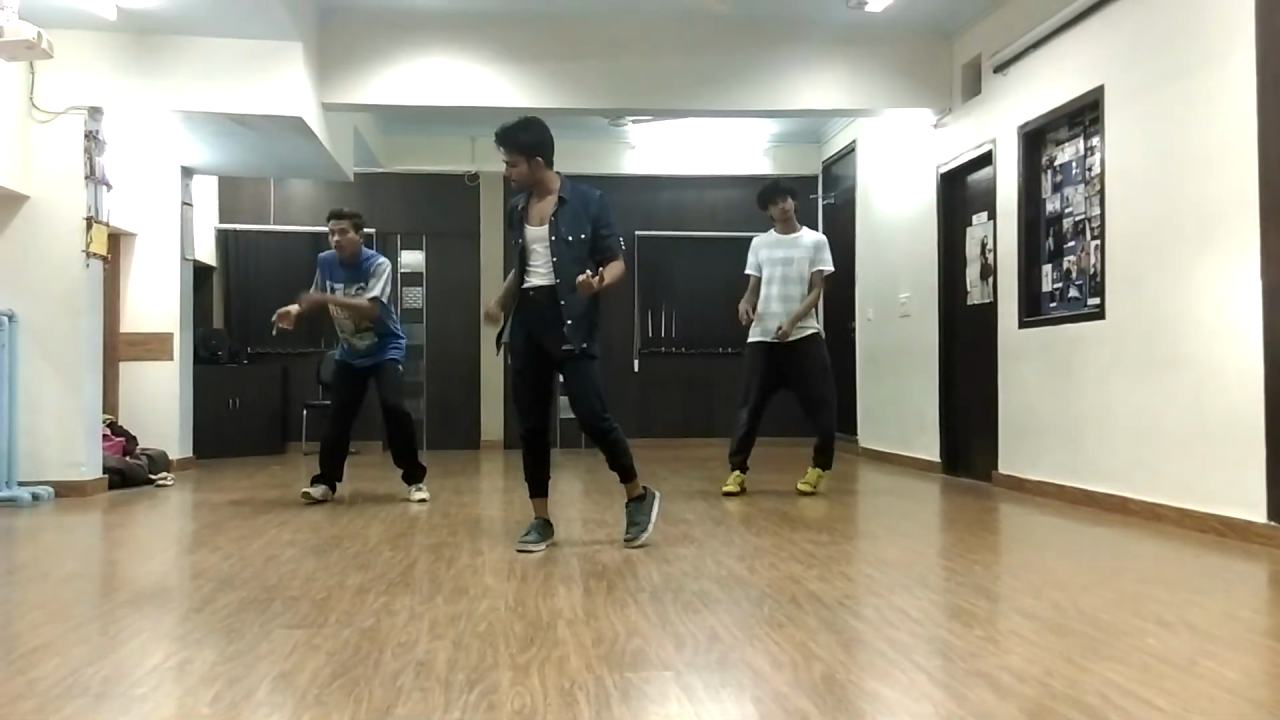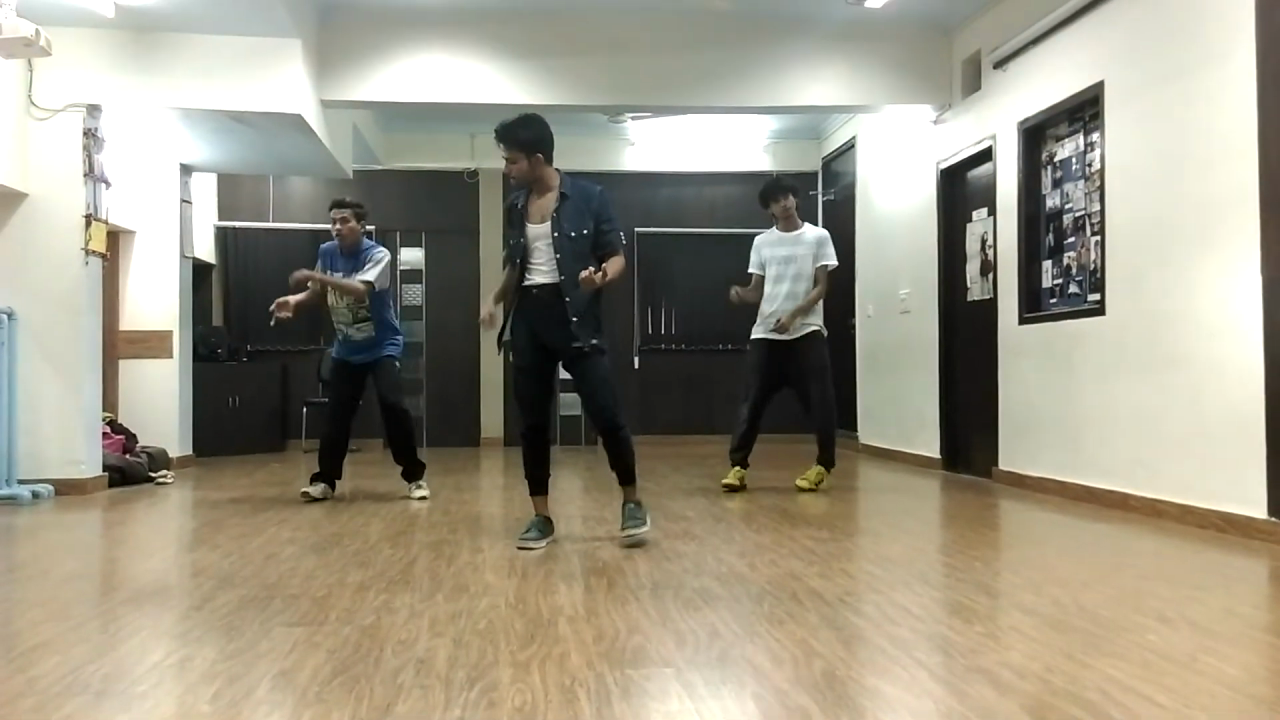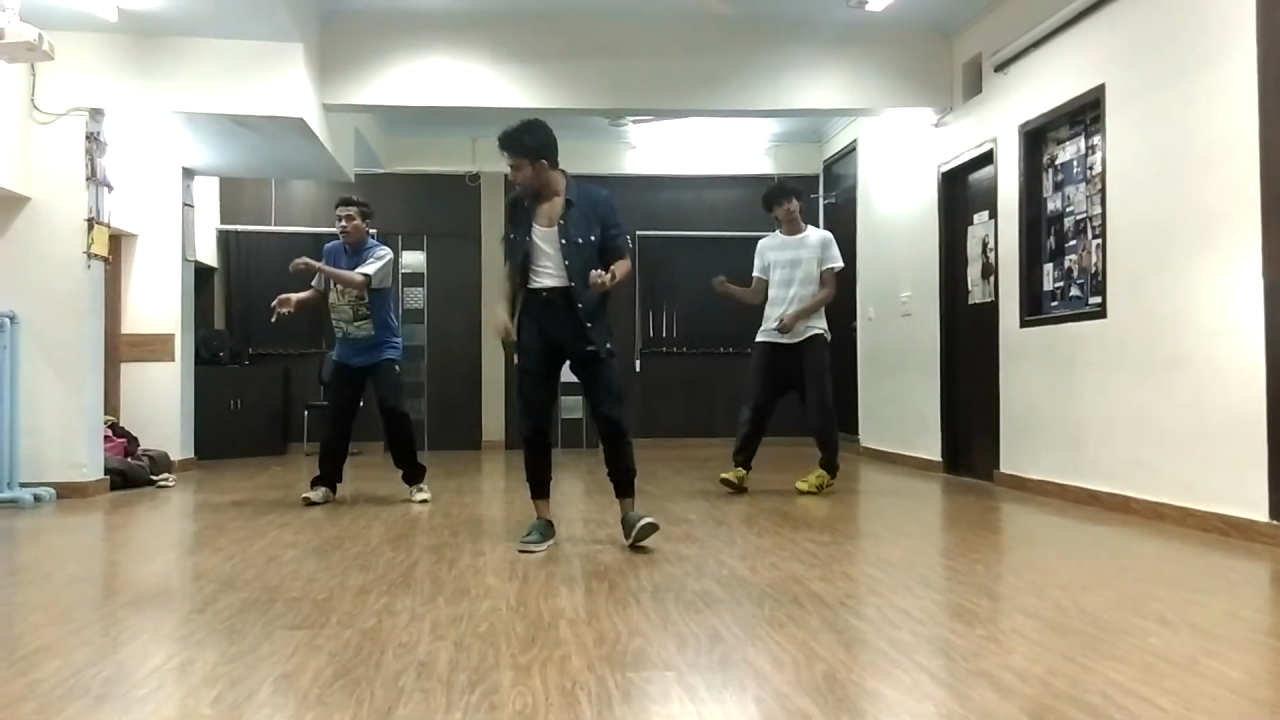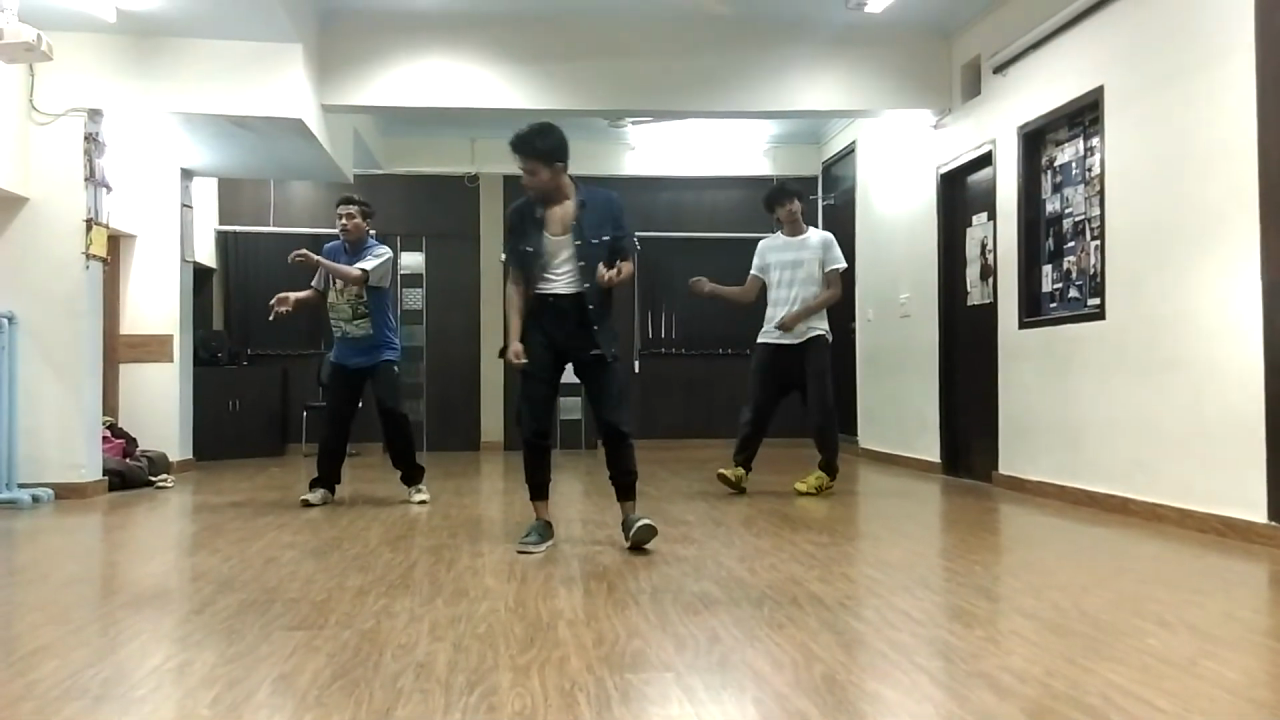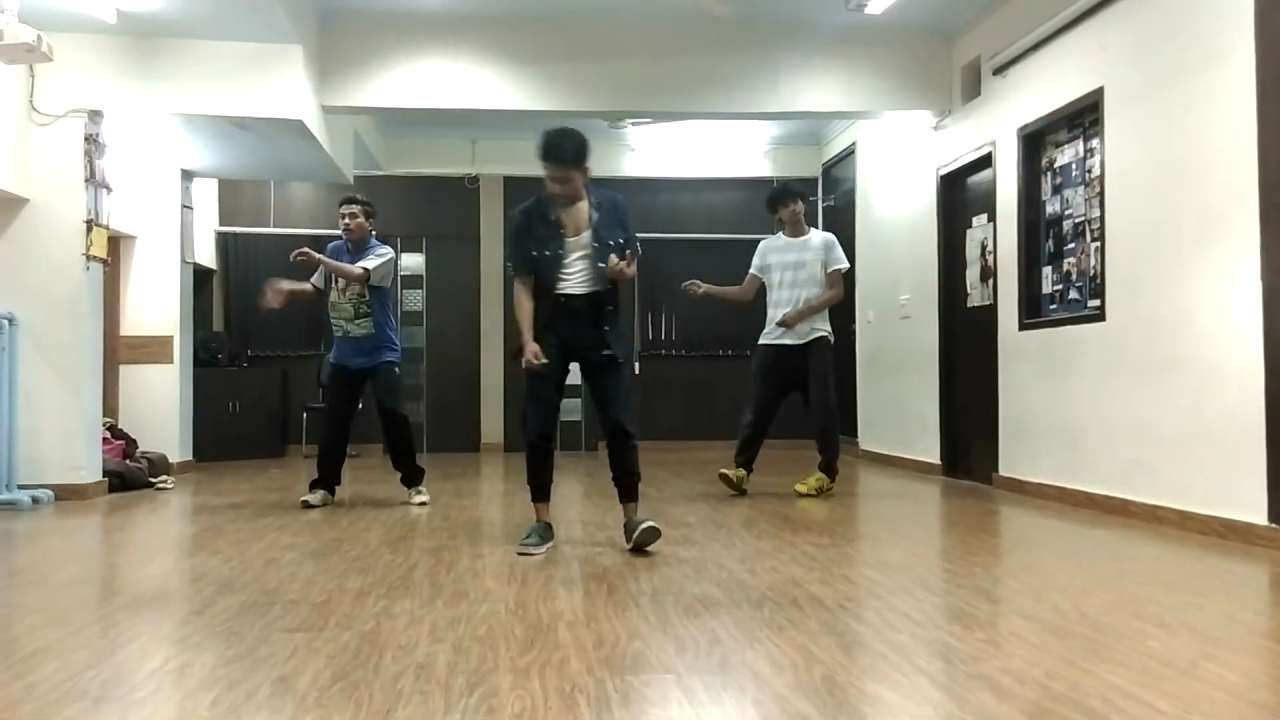
dt=0.1s
person 1, frame 1
left shoulder: (588, 201)
right shoulder: (517, 208)
left elbow: (616, 261)
left wrist: (598, 282)
right wrist: (499, 302)
left hip: (571, 319)
right hip: (527, 319)
left knee: (592, 414)
right knee: (532, 424)
left ankle: (639, 496)
right ankle: (541, 520)
person 1, frame 2
left shoulder: (589, 198)
right shoulder: (514, 205)
left elbow: (617, 256)
left wrist: (600, 277)
right wrist: (495, 299)
left hip: (575, 315)
right hip: (529, 316)
left knee: (604, 411)
right knee: (533, 421)
left ankle: (632, 500)
right ankle: (541, 517)
person 1, frame 3
left shoulder: (595, 201)
right shoulder: (517, 207)
left elbow: (624, 259)
left wrist: (609, 278)
right wrist: (506, 309)
left hip: (584, 317)
right hip: (536, 319)
left knee: (610, 418)
right knee: (535, 424)
left ankle: (629, 513)
right ankle: (543, 520)
person 1, frame 4
left shoulder: (605, 205)
right shoulder: (519, 214)
left elbow: (629, 261)
right elbow: (516, 279)
left wrist: (615, 276)
right wrist: (513, 336)
left hip: (590, 321)
right hip: (541, 324)
left knee: (613, 422)
right knee: (534, 426)
left ankle: (629, 516)
right ankle: (541, 521)
person 1, frame 5
left shoulder: (613, 207)
right shoulder: (527, 217)
left elbow: (631, 263)
right elbow: (523, 284)
left wrist: (623, 271)
right wrist: (528, 339)
left hip: (599, 323)
right hip: (552, 324)
left knee: (617, 423)
right knee: (539, 428)
left ankle: (632, 519)
right ankle: (542, 522)
person 2, frame 1
left shoulder: (816, 240)
right shoulder: (759, 244)
left elbow: (816, 291)
right elbow: (753, 289)
left wrist: (792, 321)
right wrist: (745, 304)
left hip: (805, 335)
right hip: (762, 338)
left knee: (822, 404)
right knee: (751, 406)
left ankle: (818, 467)
right ankle: (737, 470)
person 2, frame 2
left shoulder: (818, 237)
right shoulder: (761, 242)
left elbow: (821, 287)
right elbow: (757, 291)
left wrist: (792, 315)
right wrist: (740, 292)
left hip: (806, 332)
right hip: (765, 334)
left knee: (820, 400)
right knee: (752, 402)
left ankle: (824, 464)
right ankle: (738, 467)
person 2, frame 3
left shoulder: (822, 239)
right shoulder: (765, 246)
left elbow: (829, 290)
right elbow: (756, 294)
left wrist: (797, 316)
right wrist: (730, 289)
left hip: (810, 335)
right hip: (769, 338)
left knee: (820, 404)
right knee: (755, 405)
left ankle: (827, 469)
right ankle: (740, 468)
person 2, frame 4
left shoulder: (824, 240)
right shoulder: (766, 247)
left elbow: (835, 290)
right elbow: (748, 293)
left wrist: (799, 315)
right wrist: (712, 288)
left hip: (812, 337)
right hip: (772, 339)
left knee: (821, 406)
right knee: (756, 406)
left ankle: (827, 471)
right ankle: (740, 468)
person 2, frame 5
left shoulder: (825, 241)
right shoulder: (767, 247)
left elbow: (836, 291)
right elbow: (745, 292)
left wrist: (801, 313)
right wrist: (707, 290)
left hip: (814, 338)
right hip: (774, 340)
left knee: (823, 407)
right knee: (757, 407)
left ankle: (826, 473)
right ankle: (741, 469)
person 3, frame 1
left shoulder: (378, 264)
right shoulder: (325, 261)
left elbow: (372, 307)
right elbow: (318, 298)
left wrist: (330, 299)
right wrist: (296, 309)
left hip: (385, 349)
right hip: (349, 353)
left knee: (394, 407)
right knee: (338, 415)
left ankle: (414, 479)
right ankle: (326, 482)
person 3, frame 2
left shoulder: (379, 255)
right shoulder: (326, 252)
left elbow: (361, 289)
right elbow: (317, 291)
left wrist: (318, 276)
right wrist: (294, 299)
left hip: (382, 347)
right hip: (345, 350)
left knee: (392, 405)
right knee: (337, 413)
left ankle: (414, 476)
right ankle: (325, 480)
person 3, frame 3
left shoulder: (381, 254)
right shoulder: (331, 251)
left elbow: (358, 282)
right elbow: (320, 289)
left wrist: (318, 267)
right wrist: (296, 298)
left hip: (382, 349)
right hip: (346, 352)
left knee: (392, 409)
right knee: (337, 417)
left ankle: (415, 480)
right ankle: (326, 483)
person 3, frame 4
left shoulder: (381, 254)
right shoulder: (331, 250)
left elbow: (356, 276)
right elbow: (319, 291)
left wrist: (317, 261)
right wrist: (293, 297)
left hip: (380, 352)
right hip: (343, 354)
left knee: (392, 412)
right knee: (335, 418)
left ankle: (414, 481)
right ankle: (324, 485)
person 3, frame 5
left shoulder: (383, 254)
right shoulder: (334, 250)
left elbow: (357, 275)
right elbow: (317, 288)
left wrist: (320, 259)
right wrist: (287, 288)
left hip: (380, 353)
right hip: (344, 355)
left knee: (392, 413)
right knee: (335, 420)
left ankle: (414, 482)
right ankle: (324, 486)
